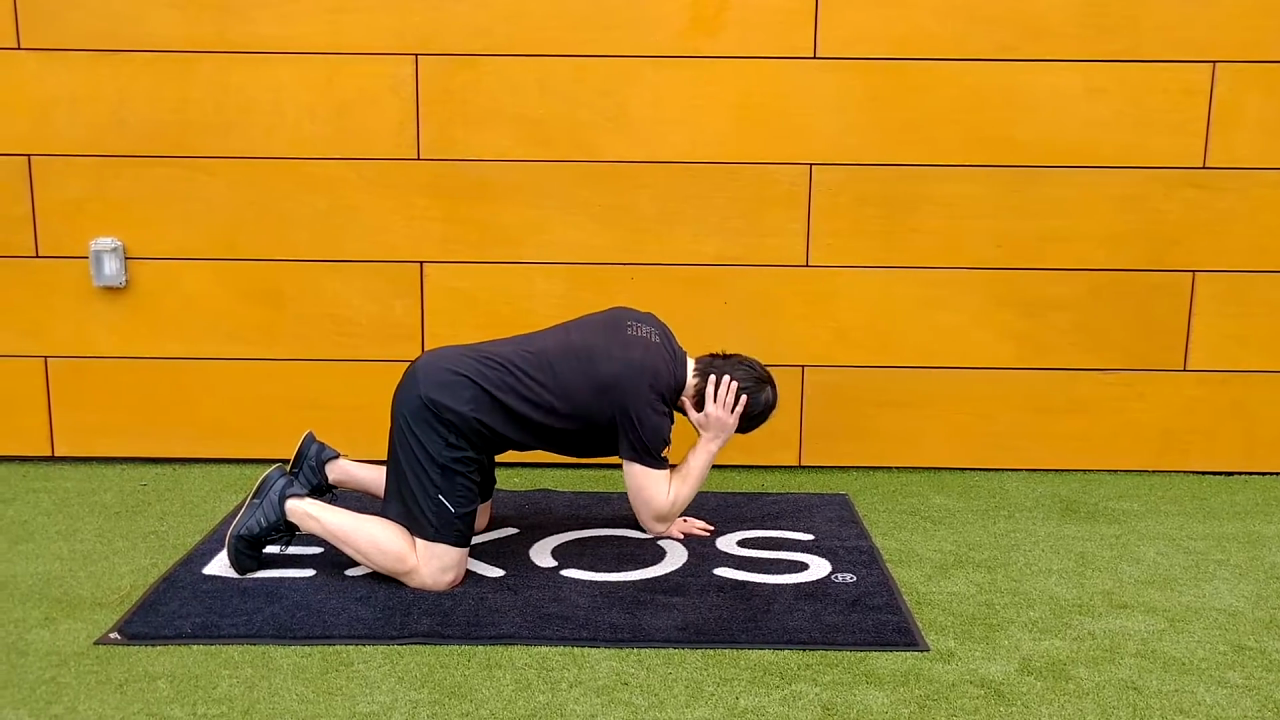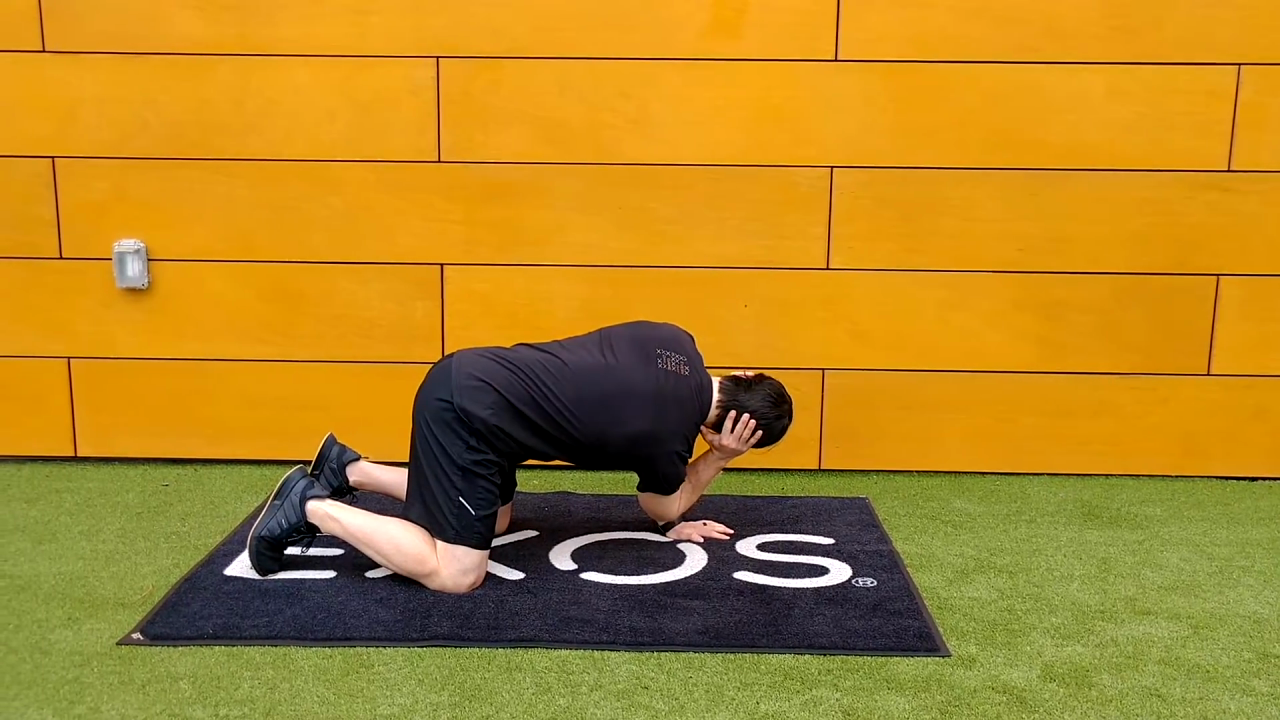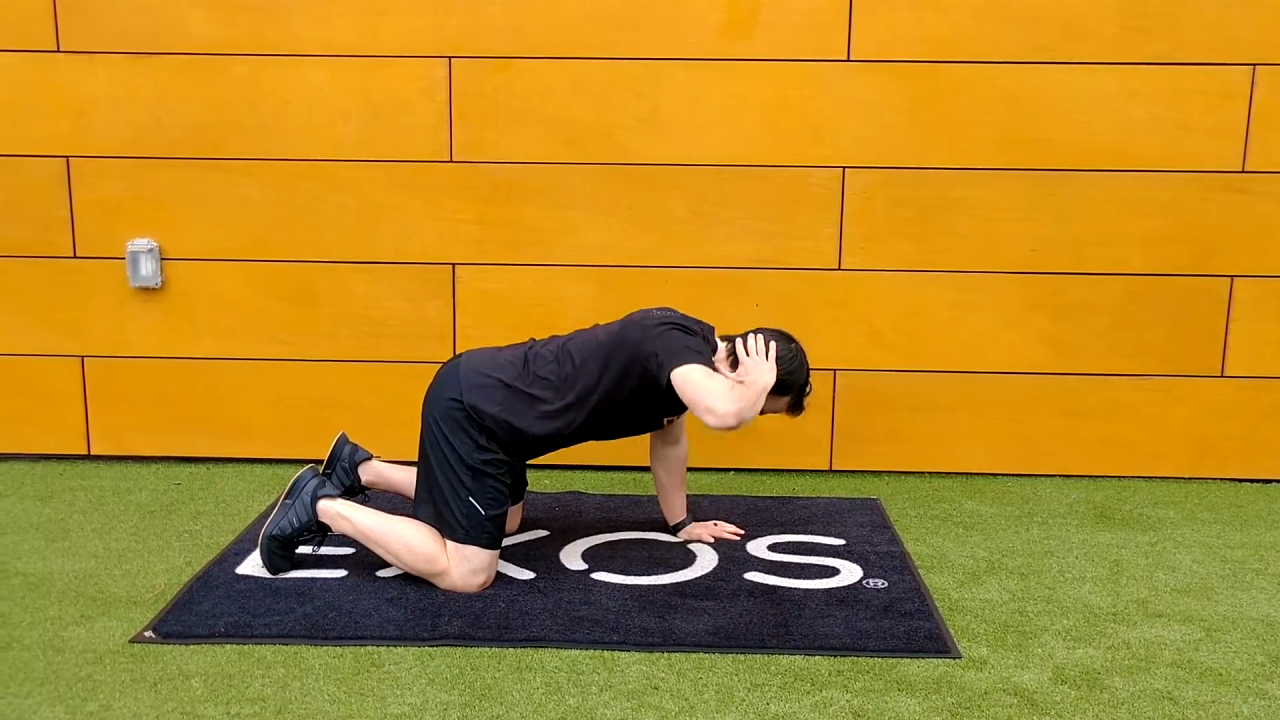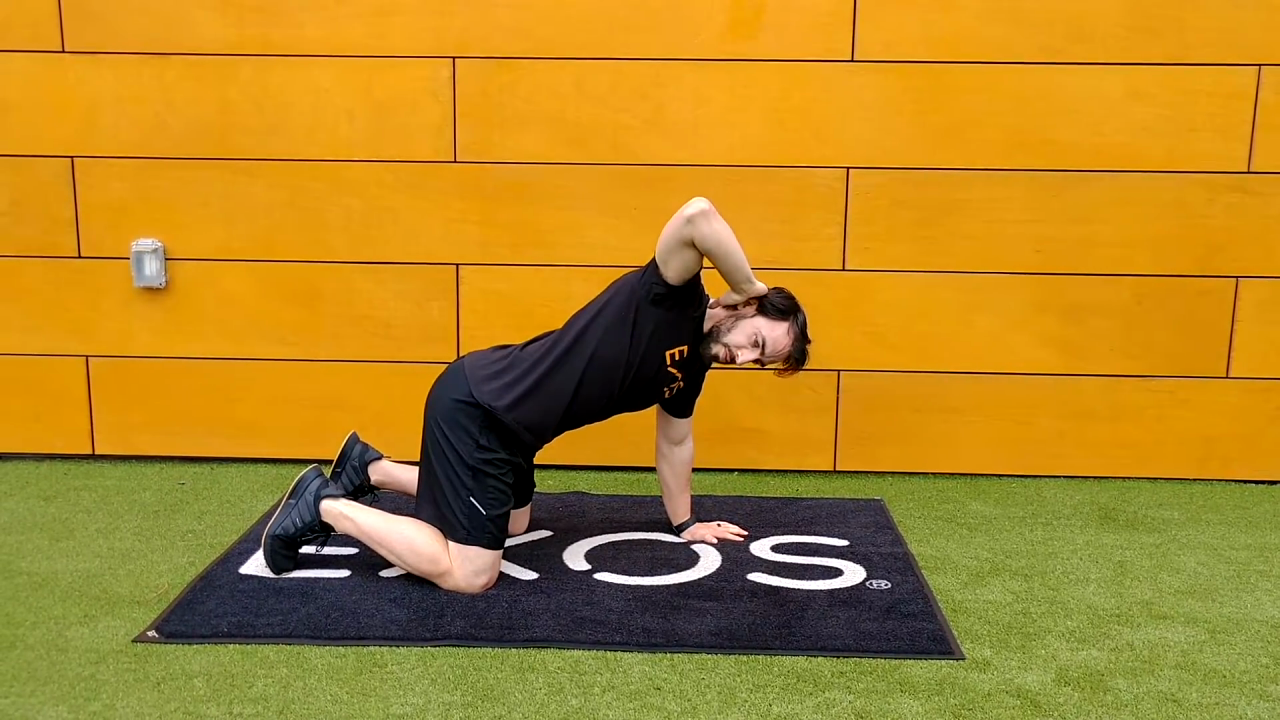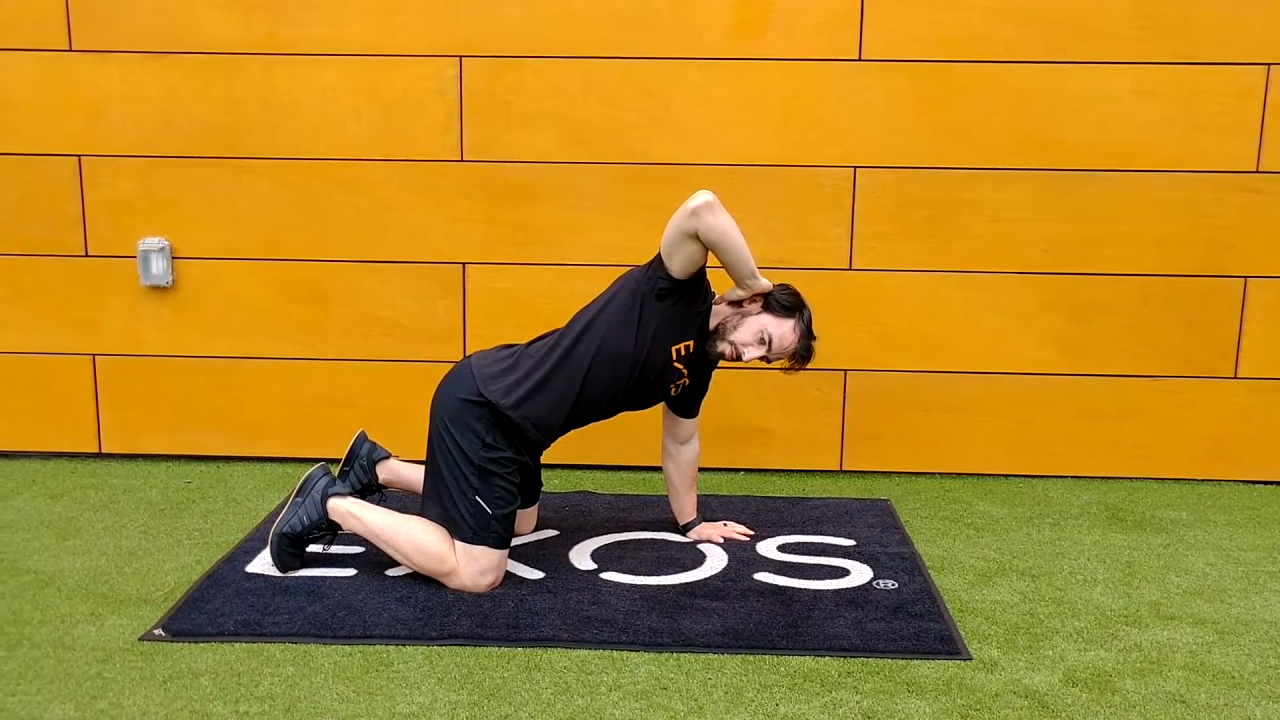
dt=1s
person 1, frame 1
left shoulder: (652, 335)
right shoulder: (645, 398)
right elbow: (655, 516)
left wrist: (663, 515)
right wrist: (711, 443)
left hip: (445, 383)
right hip: (443, 408)
left knee: (473, 518)
right knee: (435, 571)
left ankle: (326, 467)
right ankle: (289, 504)
person 1, frame 2
left shoulder: (678, 346)
right shoulder: (669, 433)
right elbow: (662, 504)
left wrist: (673, 522)
right wrist: (720, 458)
left hip: (468, 379)
right hip: (466, 412)
left knee: (494, 519)
right knee: (457, 572)
left ankle: (347, 467)
right ankle: (312, 505)
person 1, frame 3
left shoulder: (685, 354)
right shoulder: (681, 337)
left elbow: (669, 436)
right elbow: (722, 414)
left wrist: (680, 522)
right wrist: (759, 380)
left hip: (485, 397)
right hip: (470, 408)
left knee: (504, 521)
right knee: (467, 573)
left ankle: (358, 468)
right ankle: (321, 507)
person 1, frame 4
left shoulder: (692, 364)
right shoulder: (673, 300)
left elbow: (674, 441)
right elbow: (696, 217)
left wrist: (684, 522)
right wrist: (750, 287)
left hip: (500, 417)
right hip: (475, 406)
left knee: (513, 522)
right knee: (470, 574)
left ankle: (368, 467)
right ankle: (325, 504)
person 1, frame 5
left shoulder: (699, 363)
right shoulder: (678, 295)
left elbow: (680, 440)
right elbow: (701, 208)
left wrist: (690, 522)
right wrist: (753, 284)
left hip: (509, 418)
right hip: (481, 406)
left knee: (519, 523)
right knee: (476, 574)
left ankle: (377, 467)
right ankle: (330, 503)
